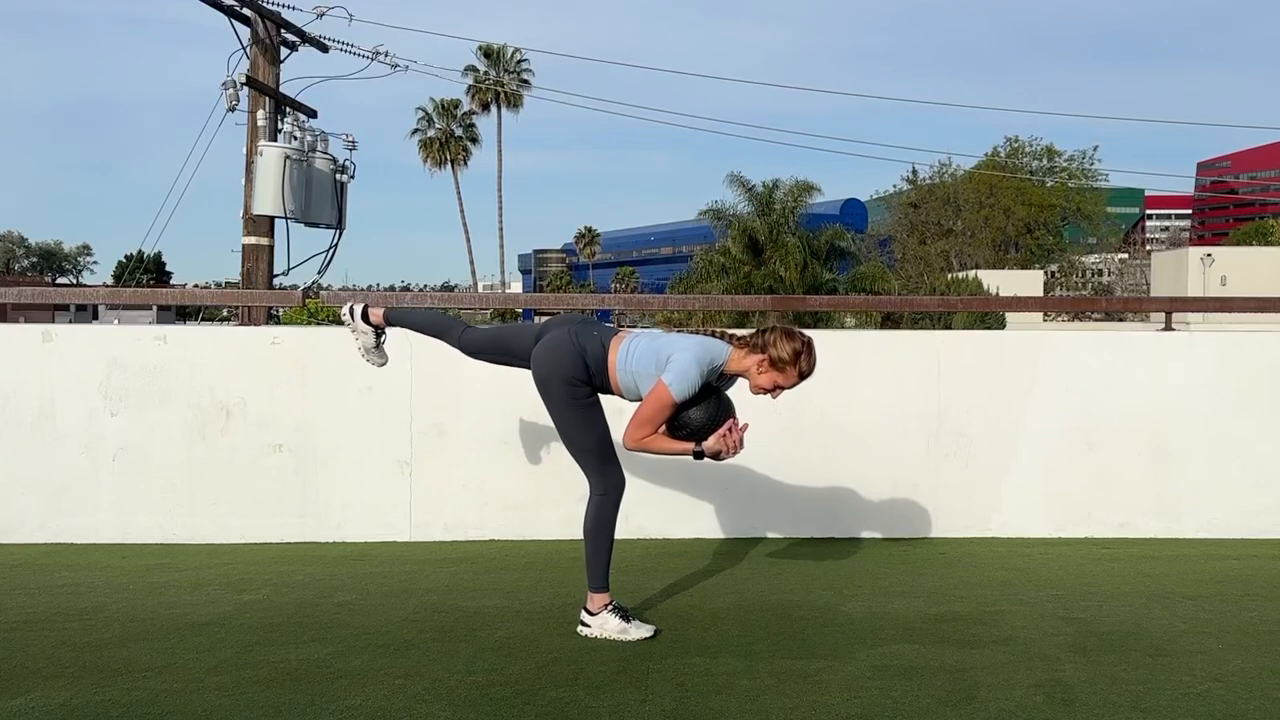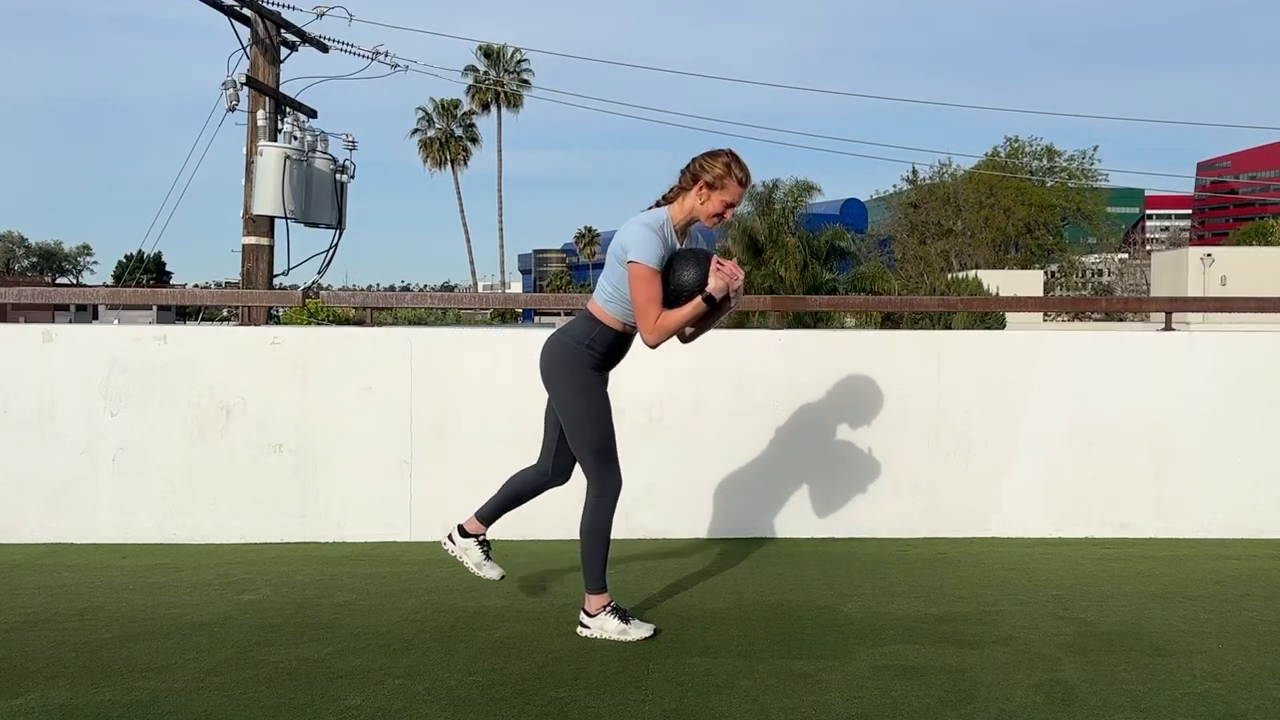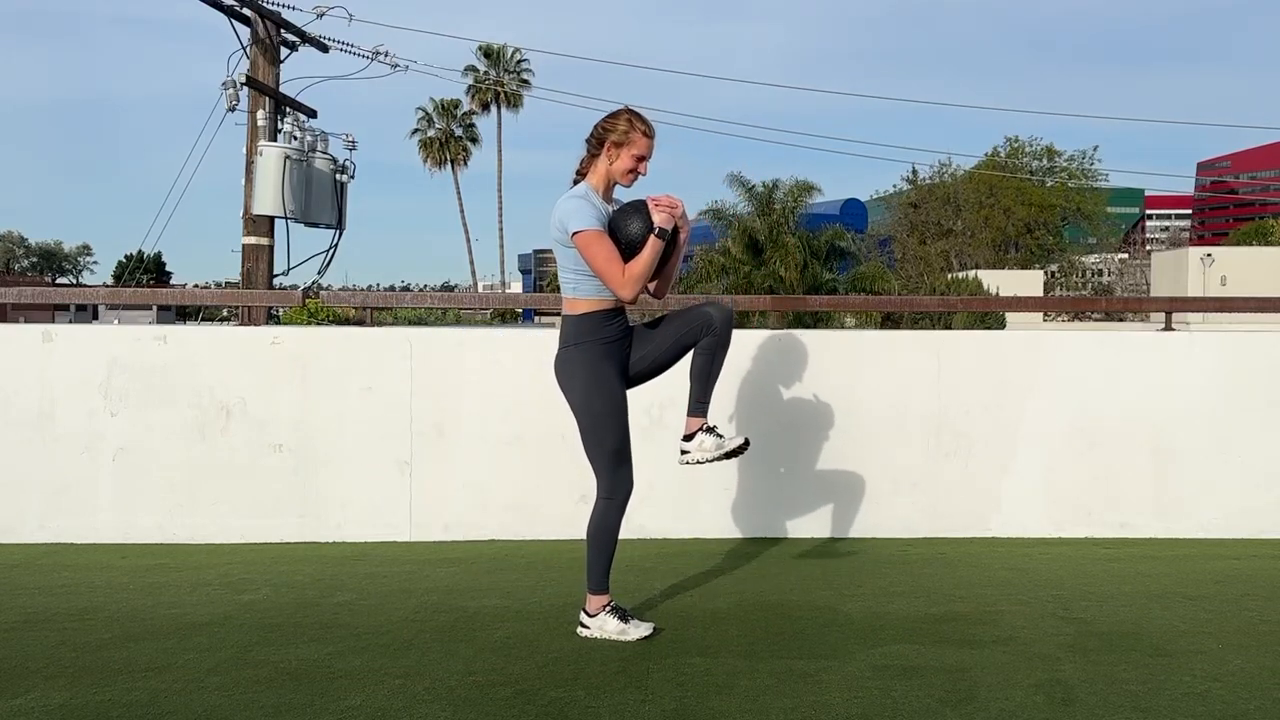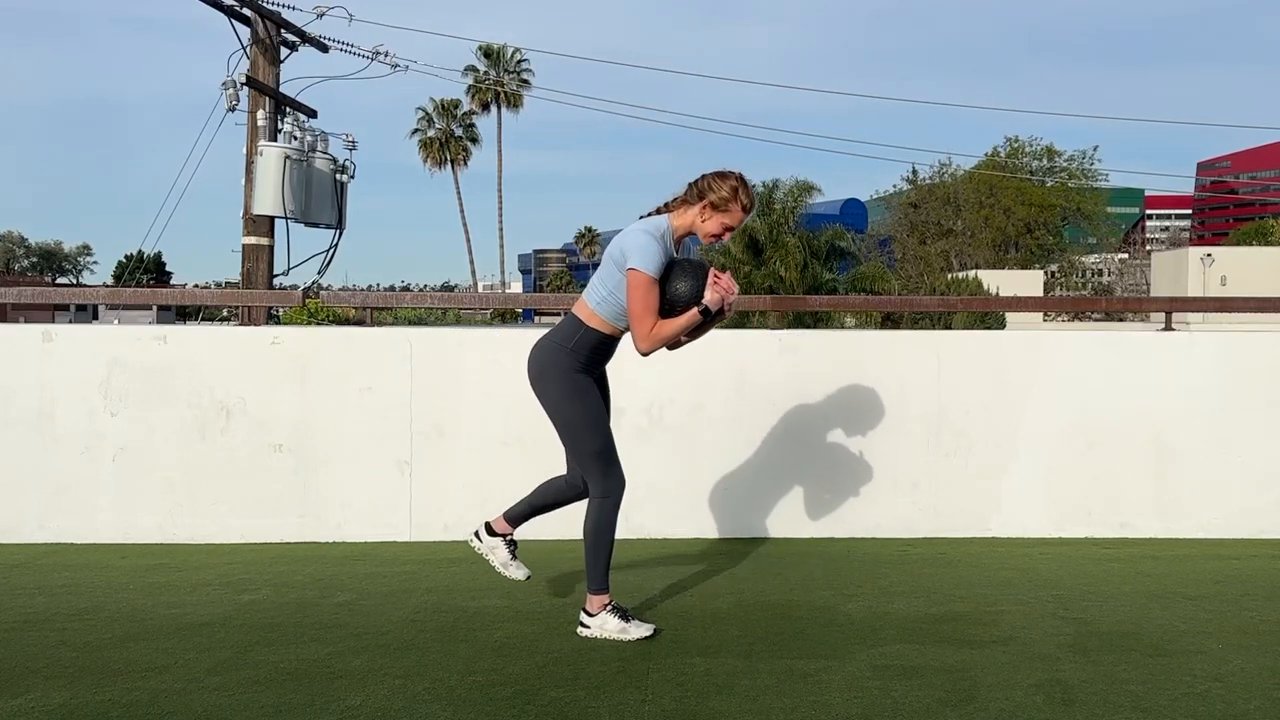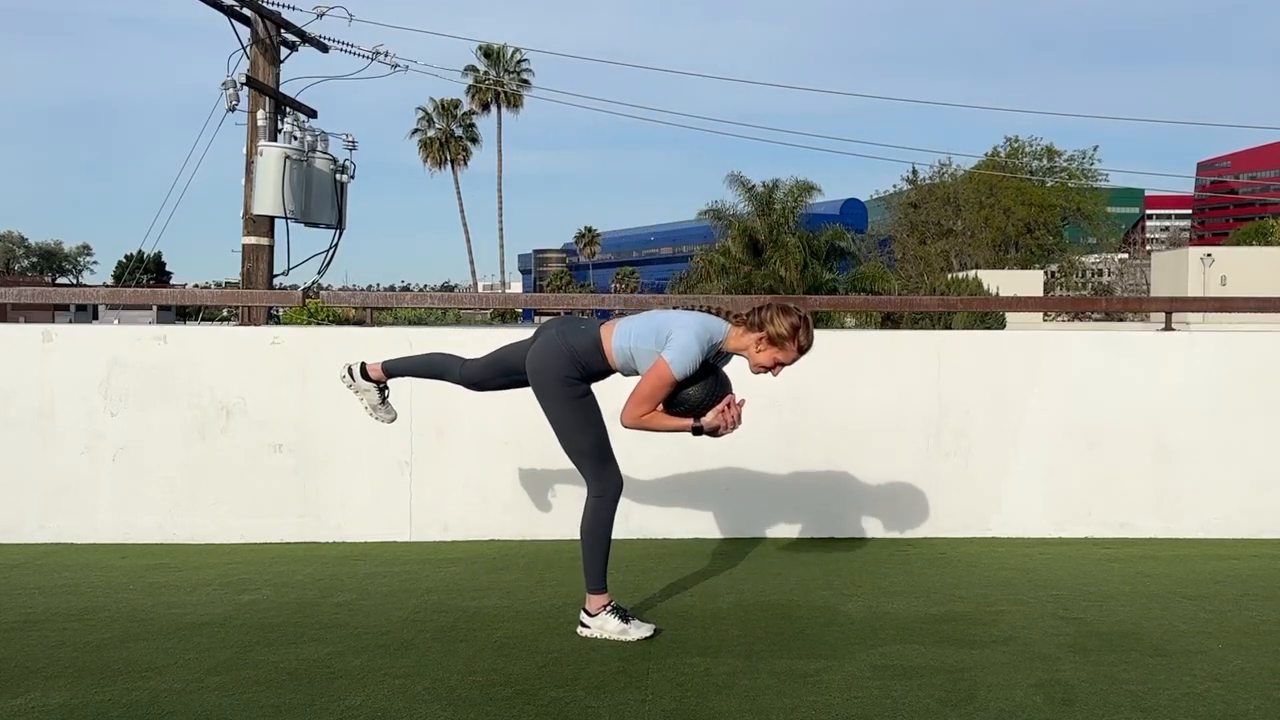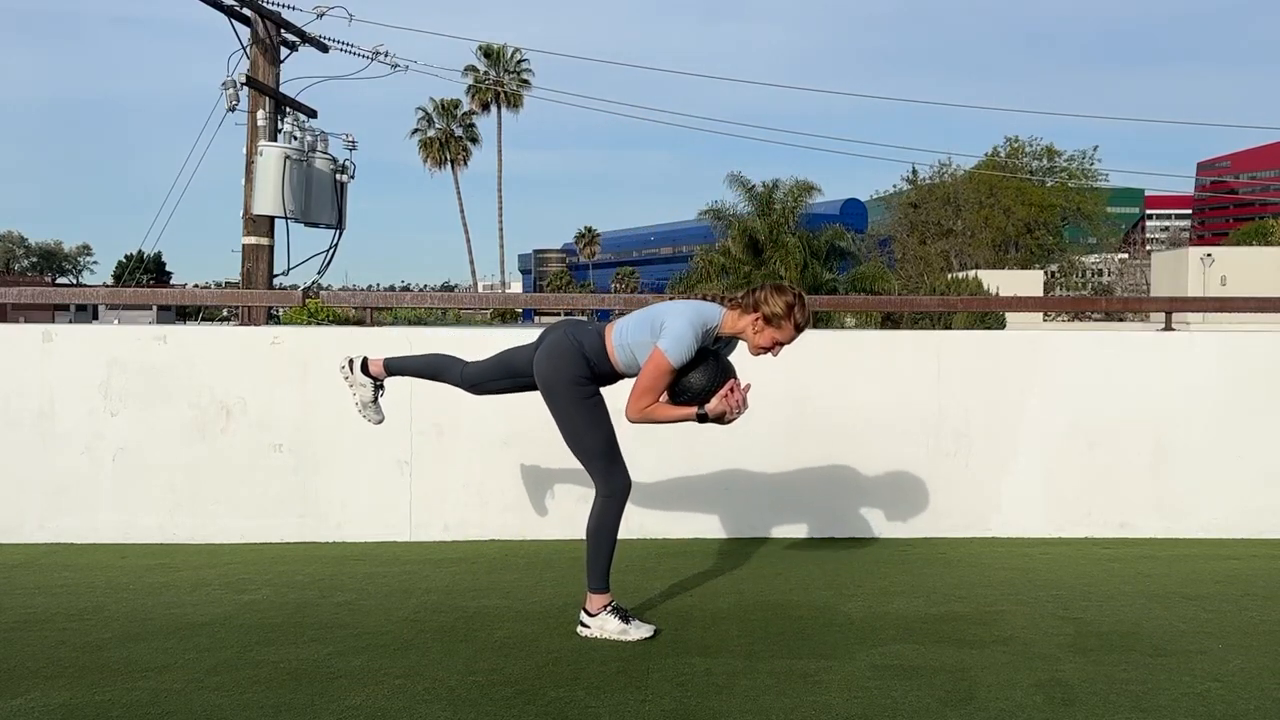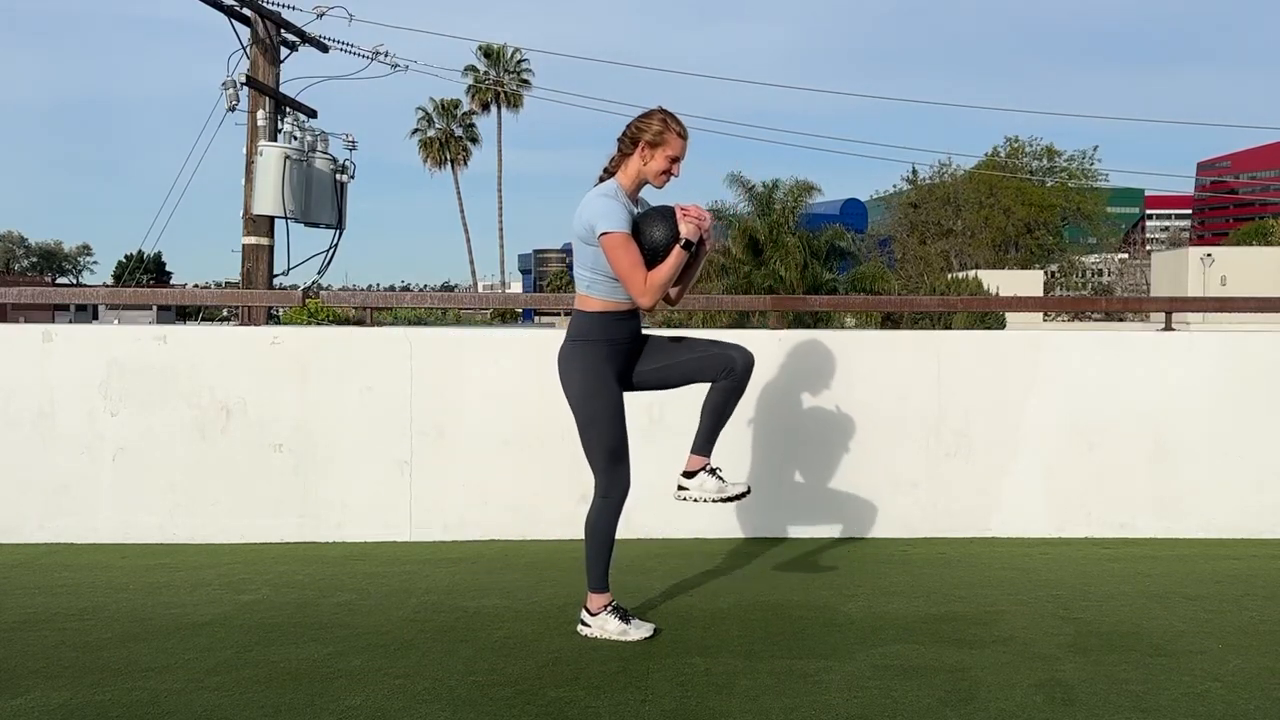
dt=0.7s
person 1, frame 1
left shoulder: (725, 364)
right shoulder: (695, 366)
right elbow: (635, 436)
left wrist: (715, 442)
right wrist: (703, 449)
left hip: (572, 336)
right hip: (563, 364)
left knee: (470, 340)
right knee: (608, 483)
left ankle: (373, 319)
right ankle: (596, 610)
person 1, frame 2
left shoulder: (691, 238)
right shoulder: (645, 232)
left elbow: (687, 330)
right elbow: (654, 333)
left wrist: (721, 296)
right wrist: (711, 295)
left hip: (584, 357)
right hip: (574, 360)
left knee: (554, 470)
right knee: (604, 482)
left ankle: (470, 531)
right ankle: (595, 612)
person 1, frame 3
left shoulder: (615, 207)
right shoulder: (576, 207)
left elbow: (658, 289)
right elbow: (627, 286)
left wrist: (678, 238)
right wrist: (660, 230)
left hip: (621, 344)
right hip: (587, 353)
left knee: (715, 317)
right knee: (615, 483)
left ankle: (695, 432)
right ankle: (596, 611)
person 1, frame 4
left shoulder: (680, 245)
right shoulder: (647, 241)
left elbow: (674, 338)
right elbow: (647, 340)
left wrist: (717, 310)
right wrist: (705, 305)
left hip: (586, 363)
right hip: (563, 364)
left knee: (585, 479)
right knee: (606, 483)
left ankle: (496, 531)
right ankle: (596, 611)
person 1, frame 5
left shoulder: (721, 340)
right shoulder: (696, 344)
left elbow: (671, 399)
right elbow: (634, 415)
left wrist: (712, 419)
right wrist: (700, 425)
left hip: (562, 339)
right hip: (559, 366)
left knee: (471, 373)
right knee: (605, 483)
left ankle: (372, 375)
right ankle: (595, 611)
person 1, frame 6
left shoulder: (719, 324)
right shoulder: (690, 329)
left elbow: (671, 393)
right elbow: (637, 409)
left wrist: (715, 409)
right wrist: (704, 412)
left hip: (567, 342)
right hip: (566, 367)
left knee: (471, 377)
right knee: (614, 484)
left ankle: (372, 371)
right ankle: (596, 610)
person 1, frame 7
left shoulder: (638, 205)
right shoulder: (603, 204)
left elbow: (672, 293)
right elbow: (645, 294)
left wrist: (700, 247)
right wrist: (686, 242)
left hip: (630, 346)
right hip: (591, 351)
left knee: (735, 360)
right knee: (613, 482)
left ankle: (695, 470)
right ankle: (596, 611)
